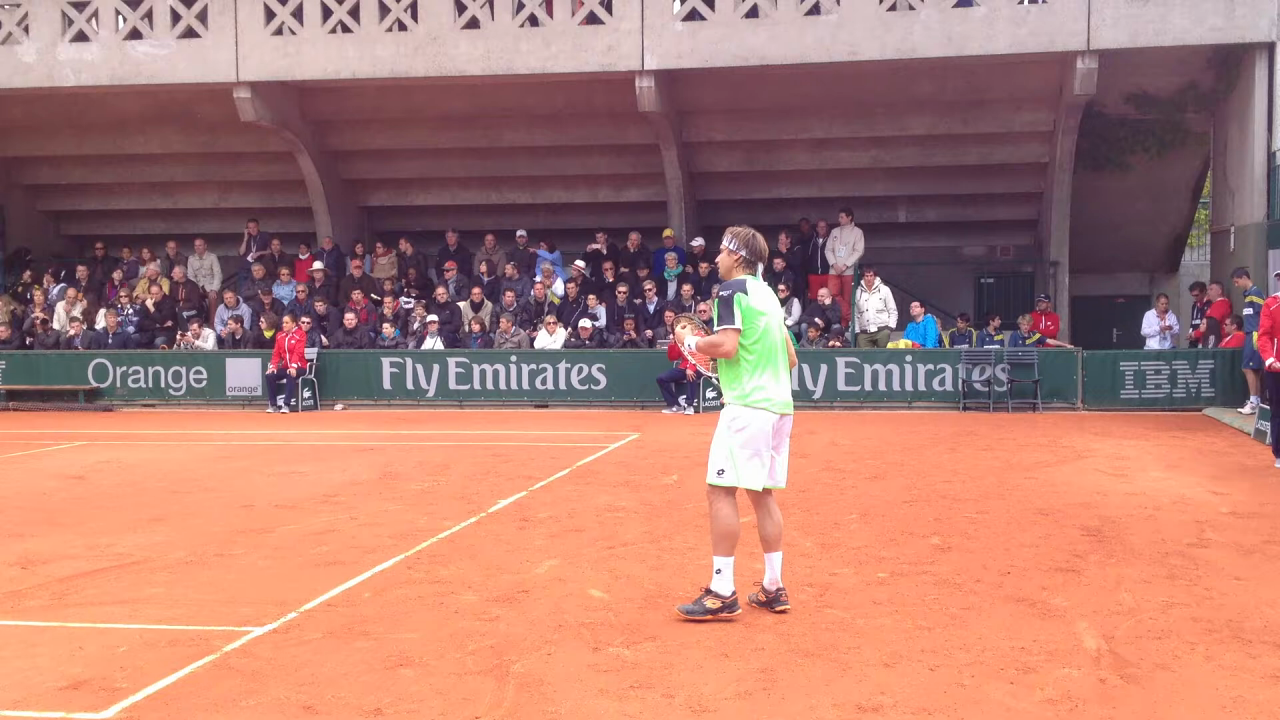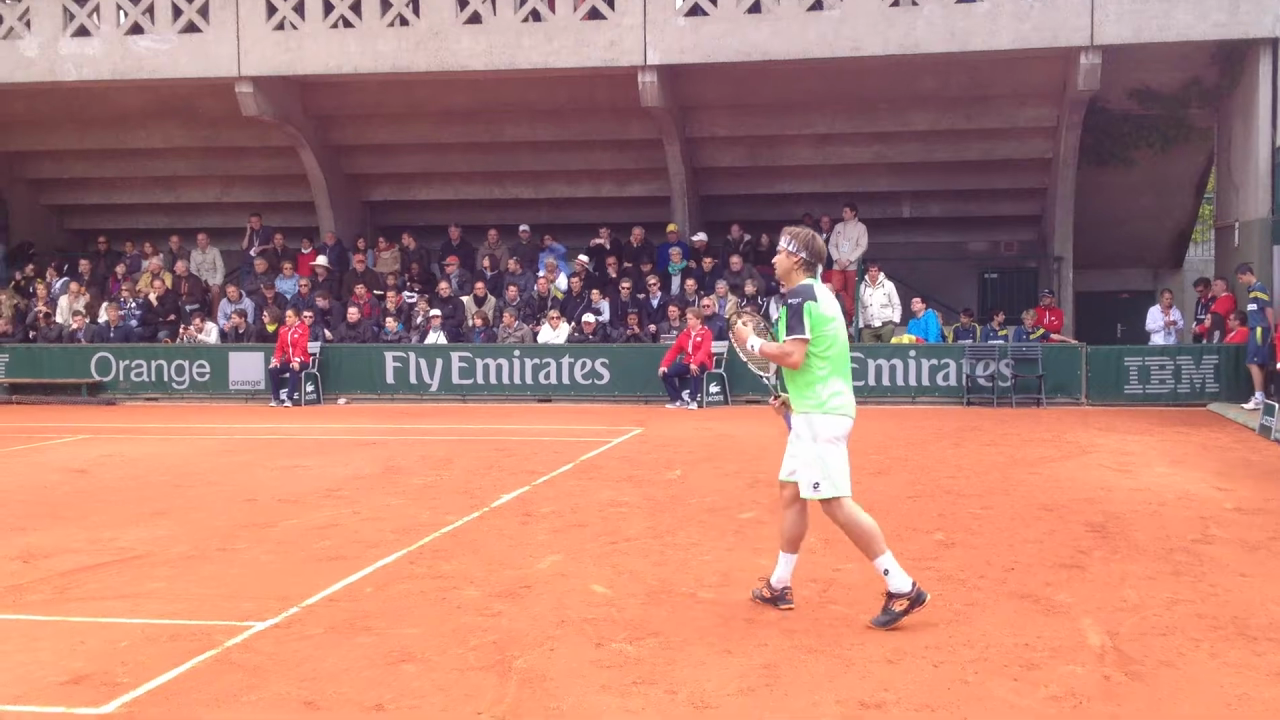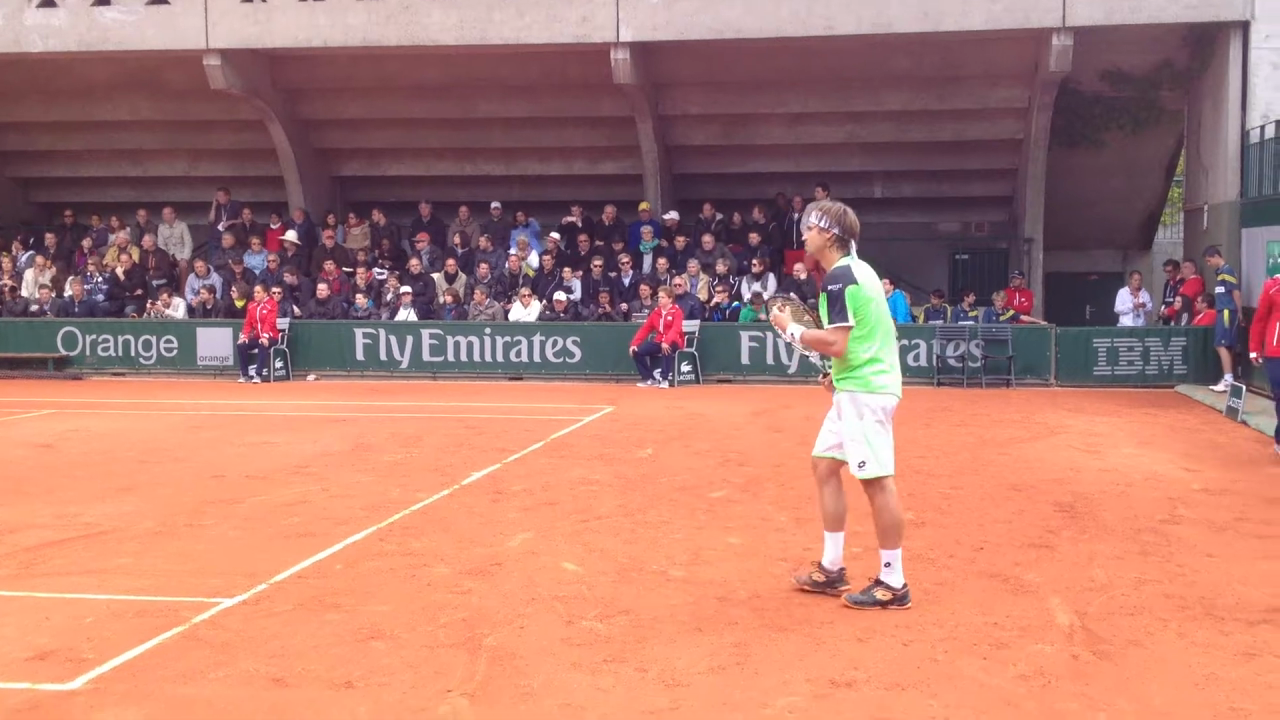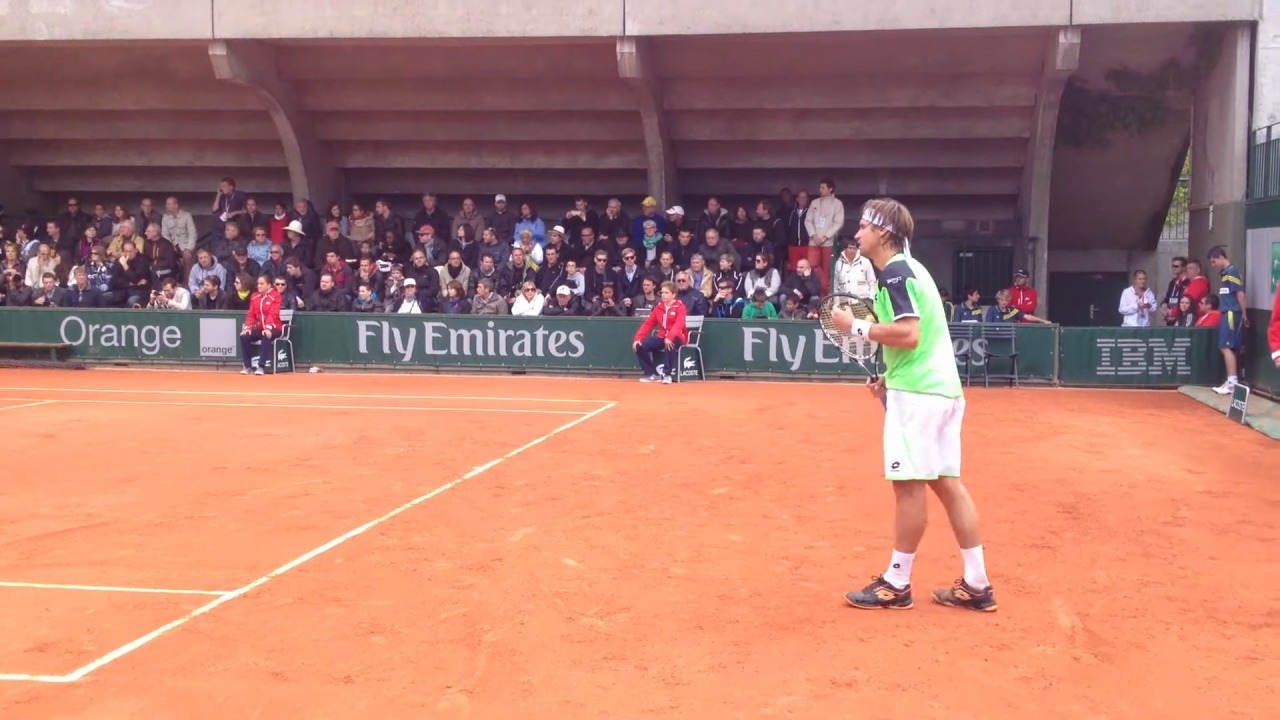
dt=0.3s
person 1, frame 1
left shoulder: (732, 289)
right shoulder: (767, 293)
left elbow: (726, 346)
right elbow: (789, 358)
left wrist: (689, 341)
left hip: (749, 407)
right hip: (778, 404)
left knee: (722, 493)
right knee: (762, 495)
left ankle: (722, 592)
right ankle: (773, 586)
person 1, frame 2
left shoulder: (799, 295)
right shoulder: (819, 294)
left elbow: (793, 357)
left wrist: (751, 342)
right wrist: (791, 397)
left hip: (819, 414)
right hip: (820, 411)
left knee: (836, 503)
right knee: (791, 494)
left ankle: (901, 587)
right ankle: (779, 584)
person 1, frame 3
left shoulder: (838, 278)
right shoulder: (856, 270)
left elbow: (837, 343)
left wrist: (789, 327)
right wrist: (840, 373)
left hip: (864, 391)
right hip: (862, 388)
left knee: (876, 482)
right knee: (825, 466)
left ankle: (892, 584)
right ankle: (831, 566)
person 1, frame 4
left shoulder: (894, 272)
right shoulder: (908, 269)
left elbow: (908, 335)
left wrist: (855, 325)
right wrist: (889, 376)
left hip: (917, 392)
right hip: (942, 388)
left knee: (908, 484)
right knee: (947, 485)
left ankle: (896, 583)
right ankle: (976, 584)
